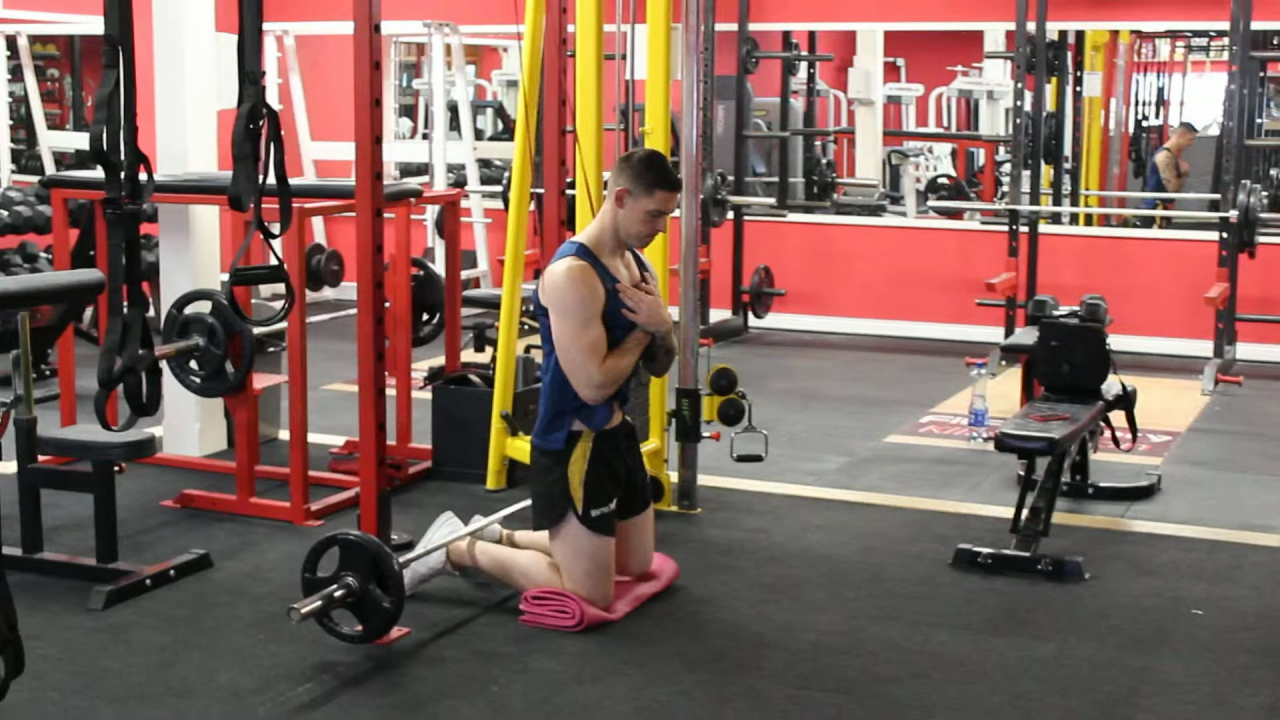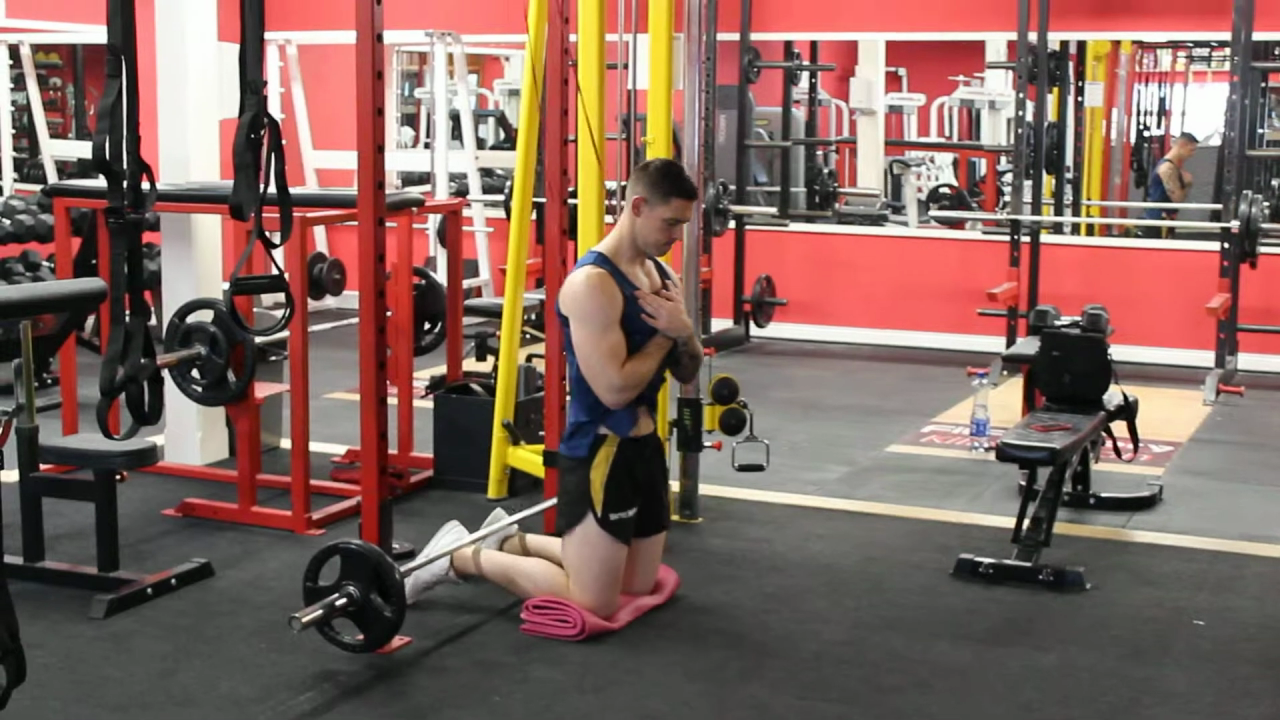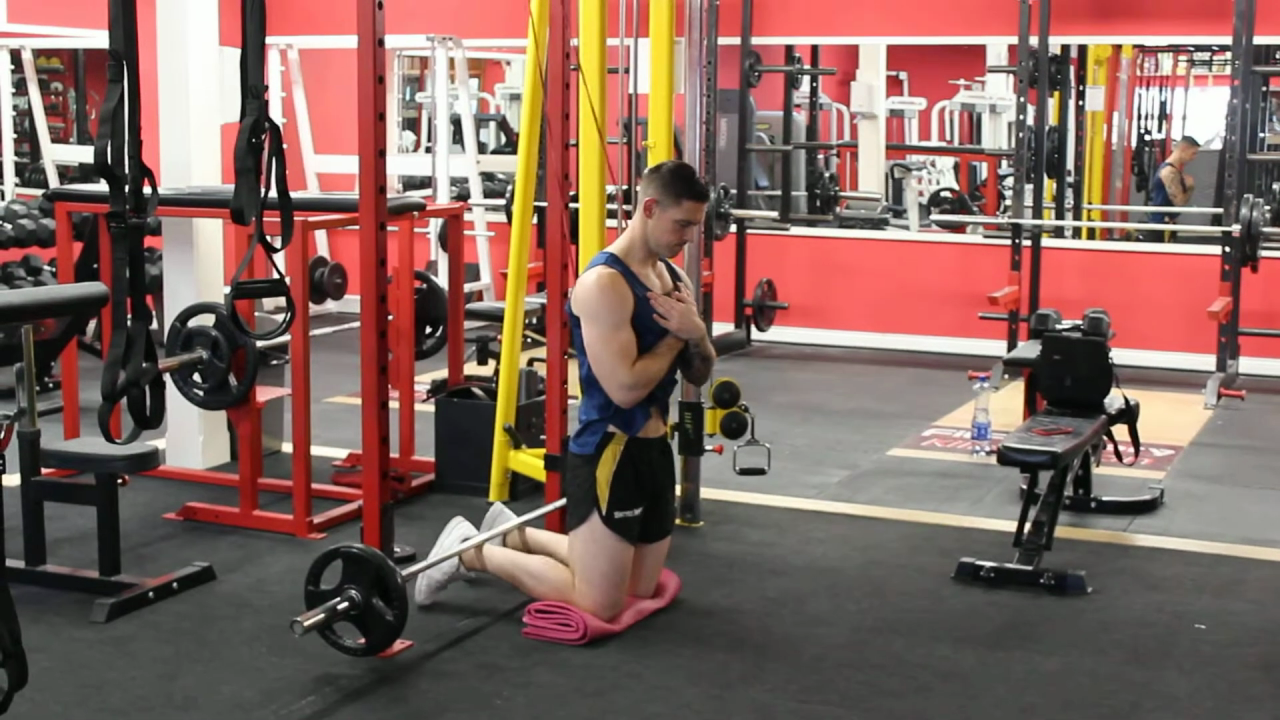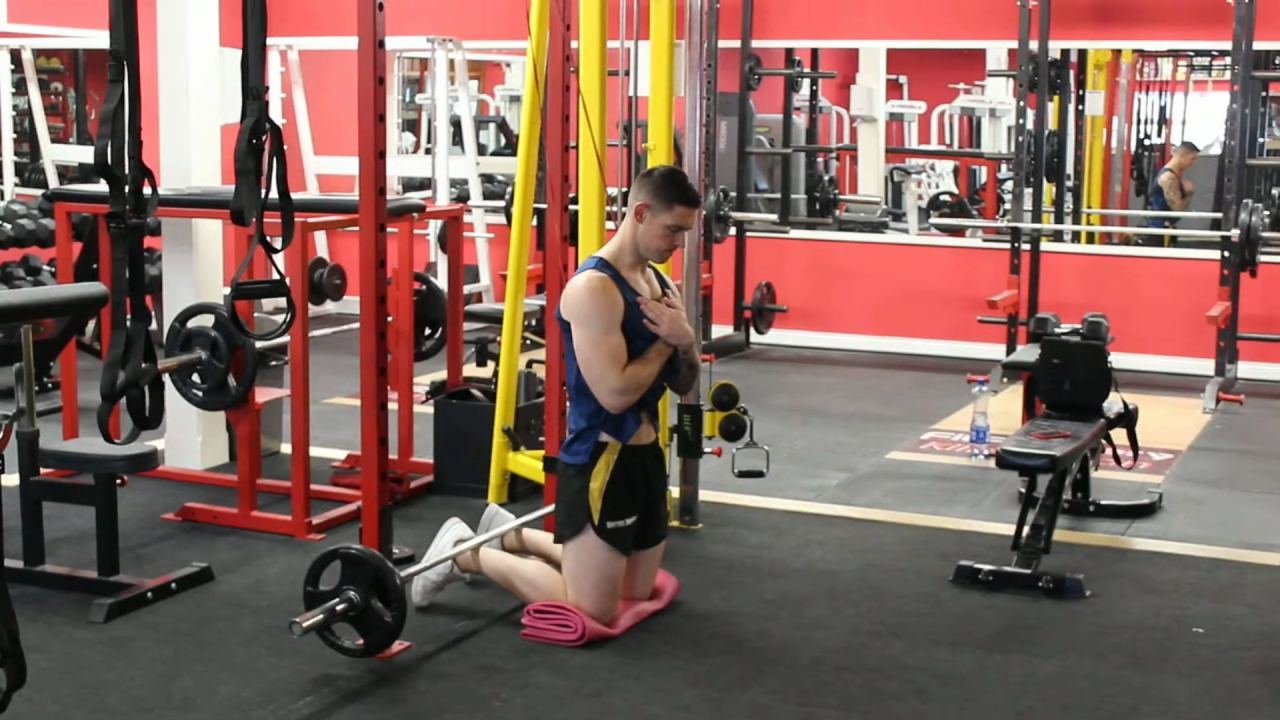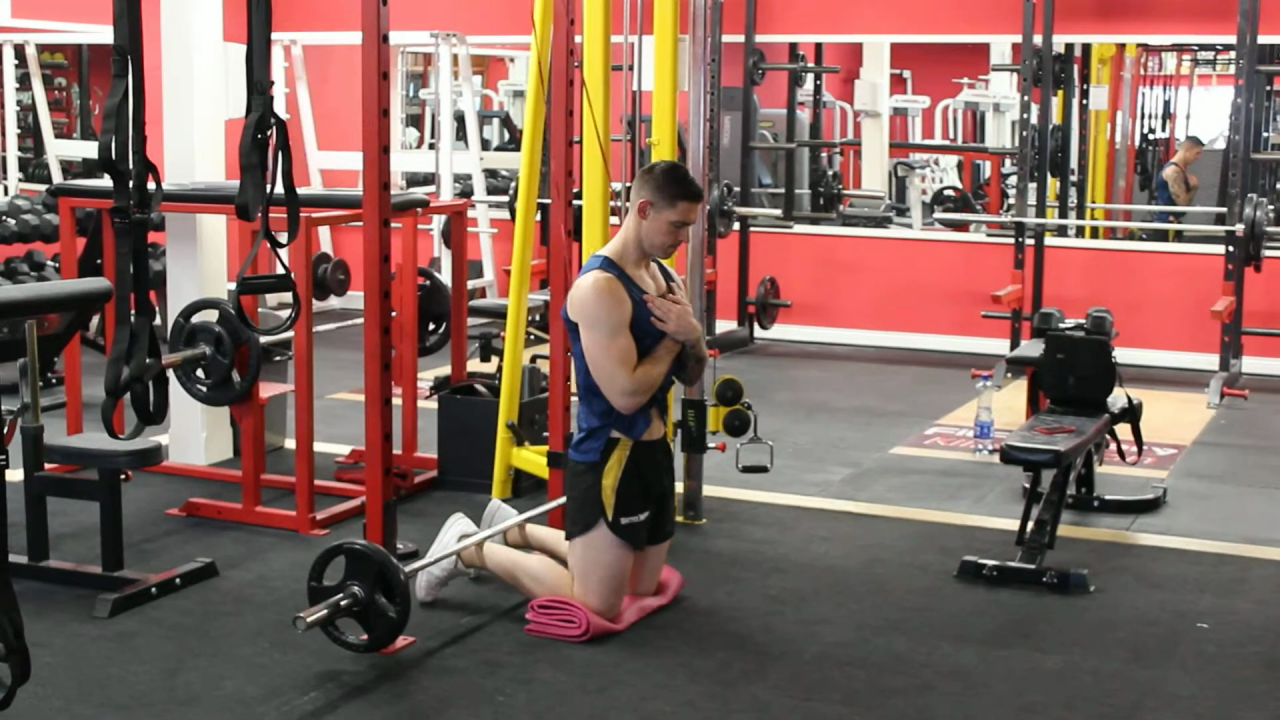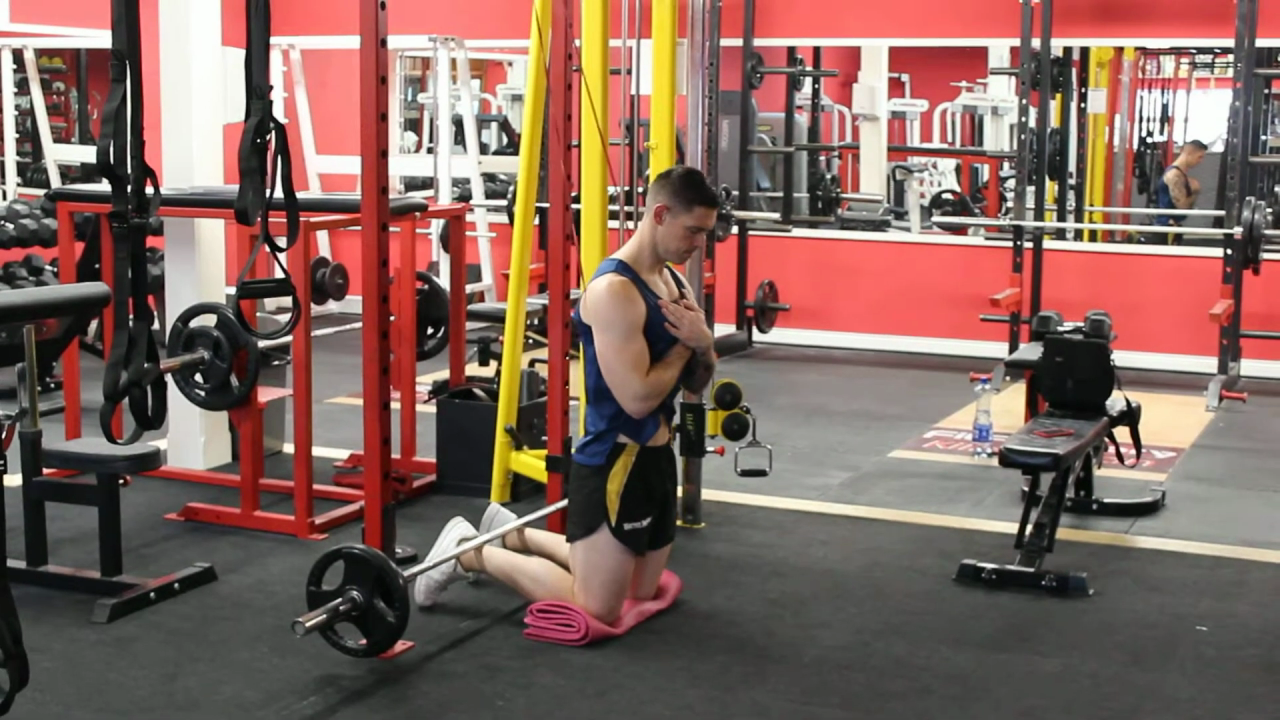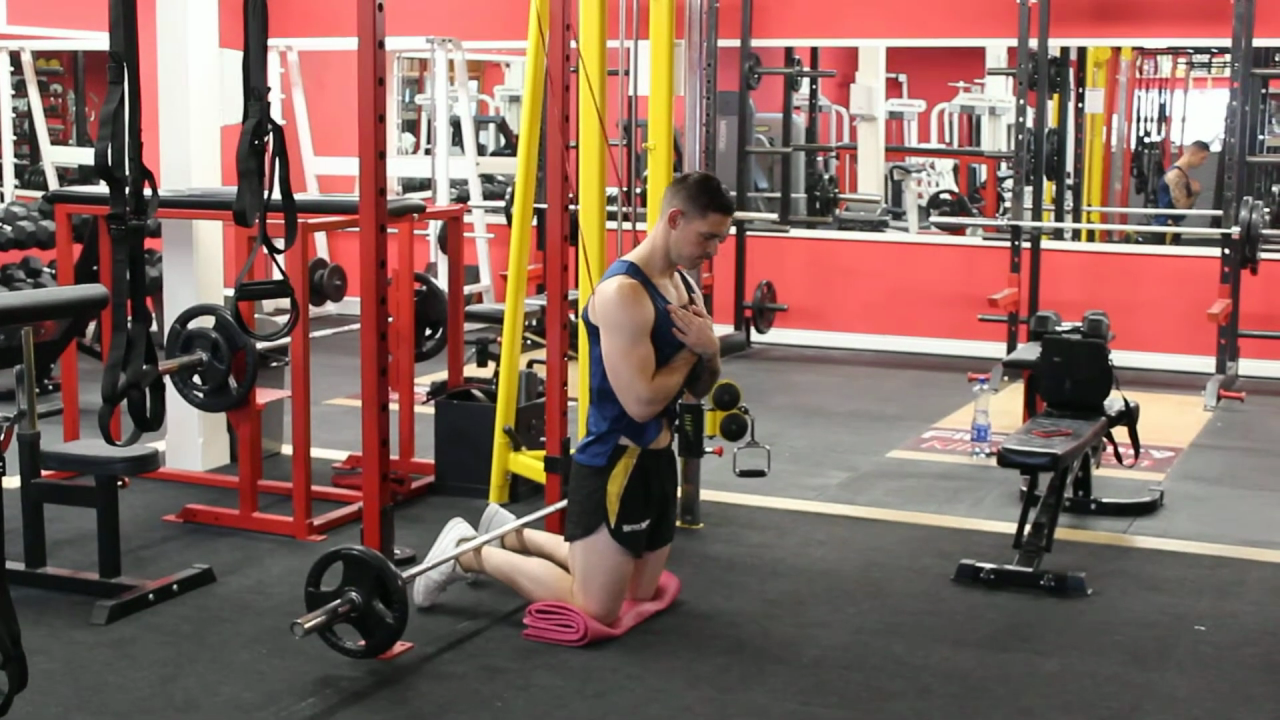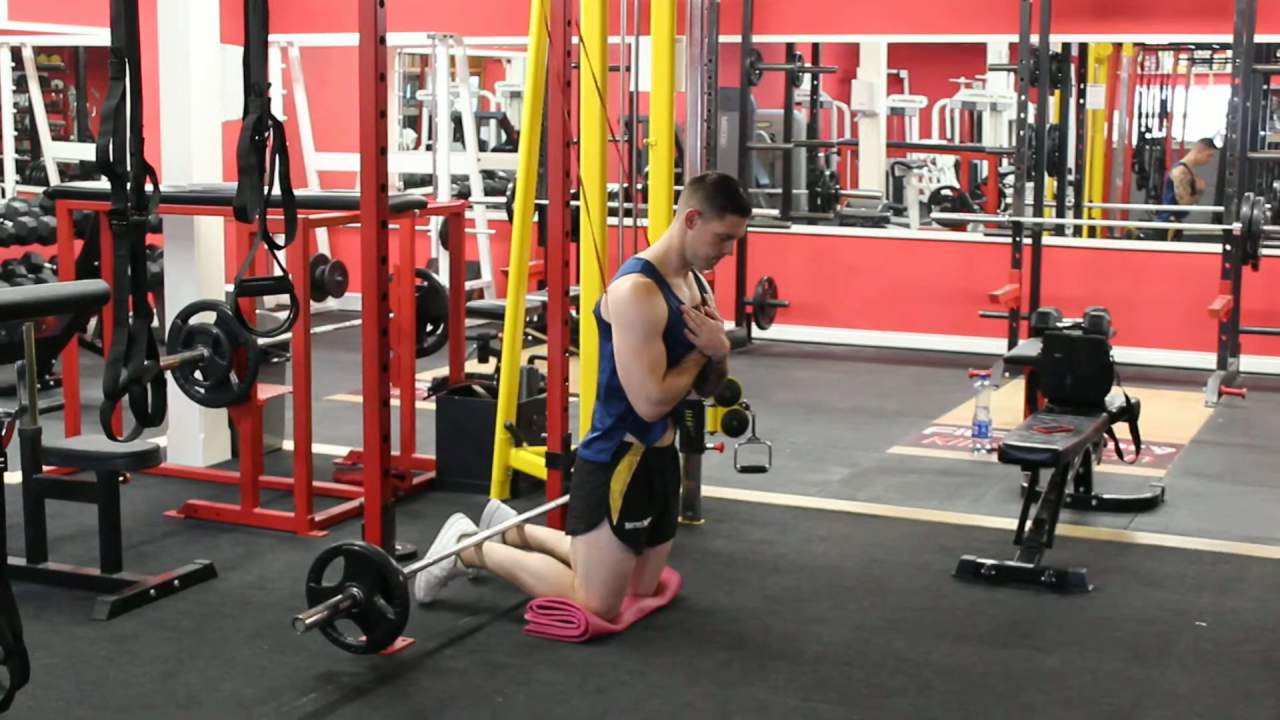
dt=0.3s
person 1, frame 1
left shoulder: (638, 265)
right shoulder: (572, 275)
left elbow: (659, 365)
right elbow: (593, 385)
left wrist: (663, 326)
right wrist: (643, 327)
left hip: (616, 434)
right hip: (574, 447)
left knee: (636, 566)
right knee: (590, 598)
left ankle: (500, 538)
right ankle: (457, 547)
person 1, frame 2
left shoulder: (662, 274)
right shoulder: (592, 283)
left elbow: (687, 372)
right elbow: (615, 389)
left wrist: (685, 332)
right wrist: (664, 333)
left hip: (644, 445)
right hip: (600, 453)
left knee: (639, 587)
right knee: (594, 606)
left ankle: (513, 541)
right ankle: (462, 555)
person 1, frame 3
left shoulder: (674, 278)
right shoulder: (604, 283)
left elbow: (700, 374)
right elbow: (624, 388)
left wrist: (697, 333)
right wrist: (676, 335)
left hip: (653, 446)
right hip: (609, 452)
left knee: (639, 589)
right knee: (597, 607)
left ankle: (512, 535)
right ankle: (469, 551)
person 1, frame 4
left shoulder: (661, 284)
right shoulder: (593, 287)
left elbow: (684, 383)
right elbow: (615, 393)
left wrist: (685, 339)
right wrist: (665, 340)
left hip: (644, 453)
right hip: (601, 461)
left knee: (636, 592)
right knee: (592, 612)
left ankle: (510, 534)
right ankle: (465, 552)
person 1, frame 5
left shoulder: (664, 277)
right shoulder: (600, 287)
left elbow: (690, 374)
right elbow: (625, 394)
left wrist: (693, 335)
right wrist: (673, 337)
left hip: (653, 449)
right hip: (610, 458)
left knee: (641, 588)
right knee: (596, 607)
left ankle: (512, 529)
right ankle: (469, 548)
person 1, frame 6
left shoulder: (675, 282)
right shoulder: (613, 290)
left elbow: (696, 382)
right elbow: (637, 398)
left wrist: (703, 342)
right wrist: (685, 342)
left hip: (656, 456)
right hip: (615, 463)
left knee: (640, 592)
right knee: (596, 610)
left ankle: (512, 533)
right ankle: (469, 551)
person 1, frame 7
left shoulder: (685, 285)
right shoulder: (622, 293)
left elbow: (699, 387)
right elbow: (640, 402)
left wrist: (709, 349)
right wrist: (690, 348)
left hip: (656, 459)
right hip: (616, 464)
left knee: (640, 592)
right knee: (595, 611)
left ankle: (509, 534)
right ankle: (468, 553)
person 1, frame 8
left shoulder: (696, 284)
right shoulder: (636, 291)
left elbow: (706, 387)
right elbow: (650, 402)
left wrist: (719, 351)
right wrist: (702, 349)
left hip: (659, 456)
right hip: (619, 461)
left knee: (640, 588)
right knee: (596, 606)
left ankle: (511, 529)
right ankle: (469, 547)
